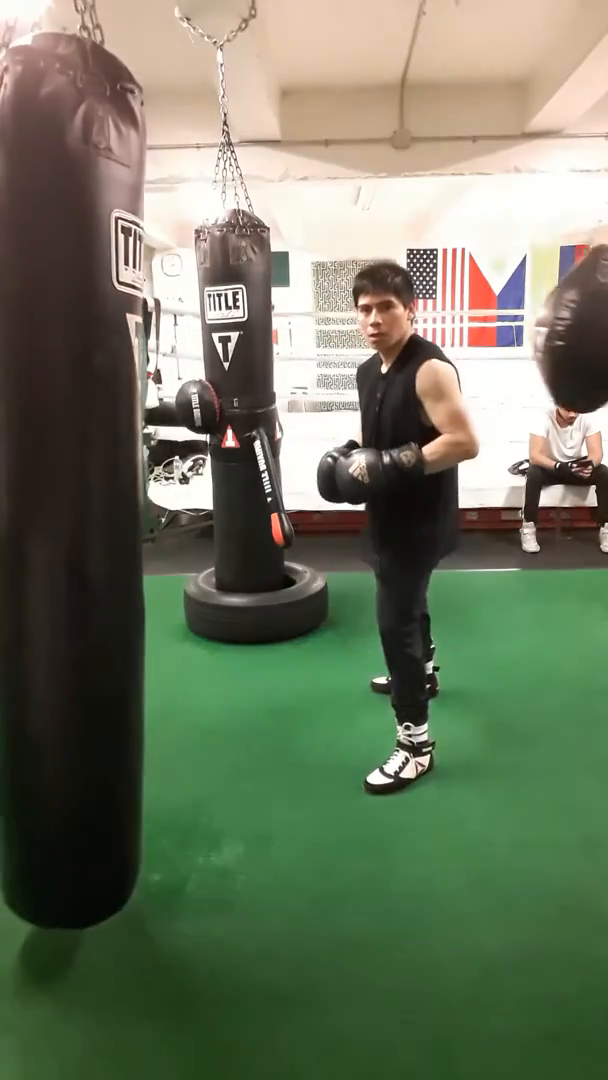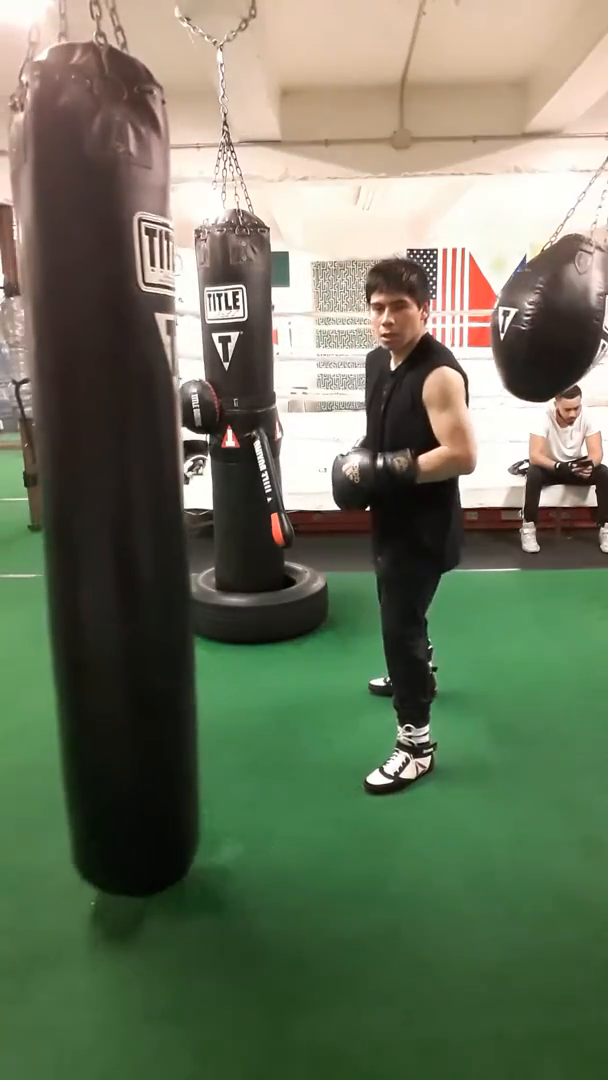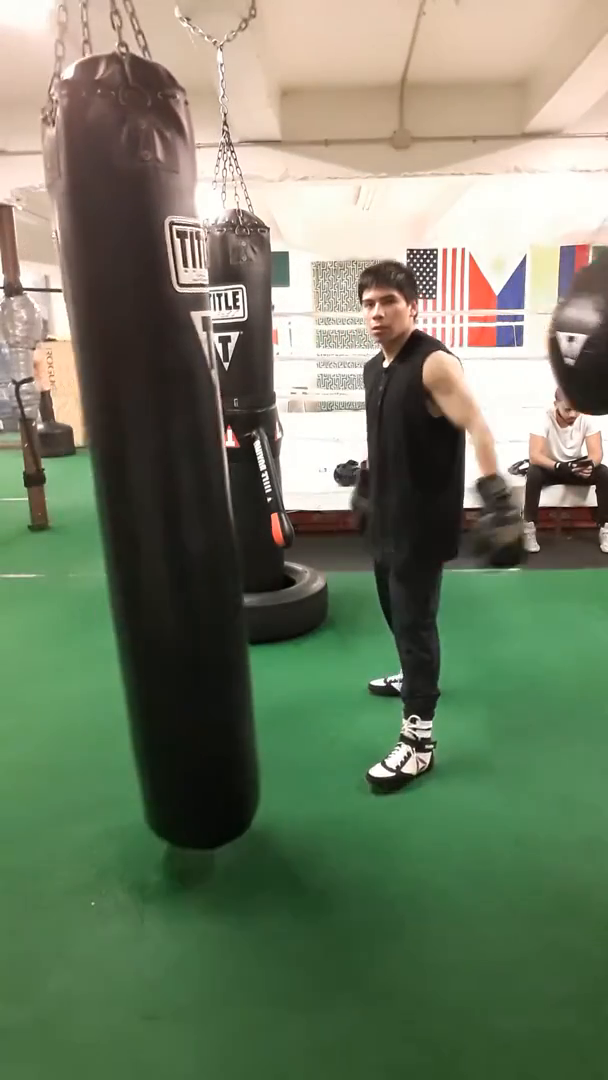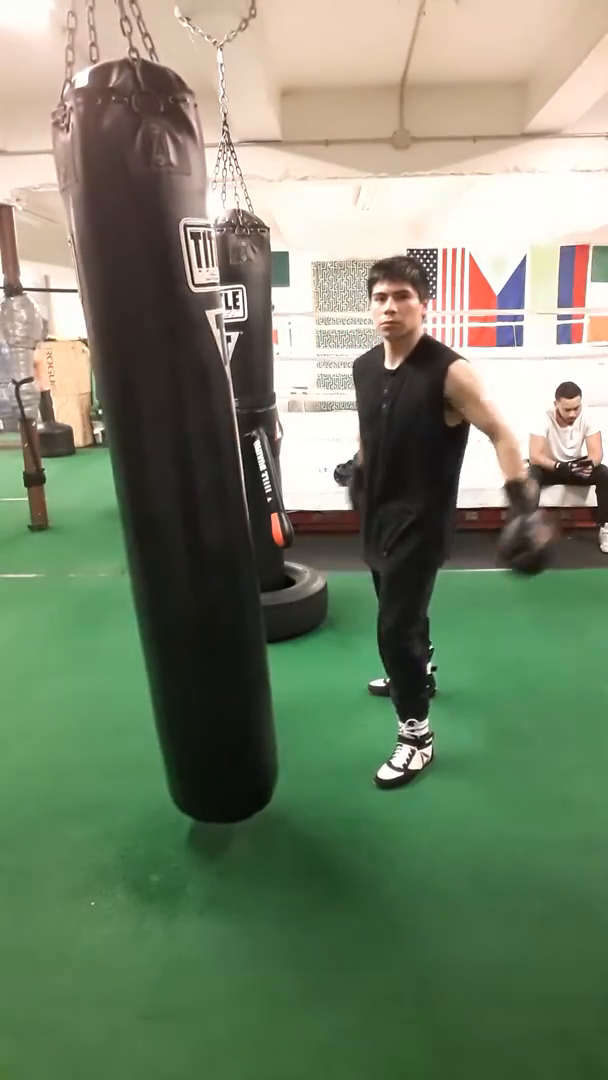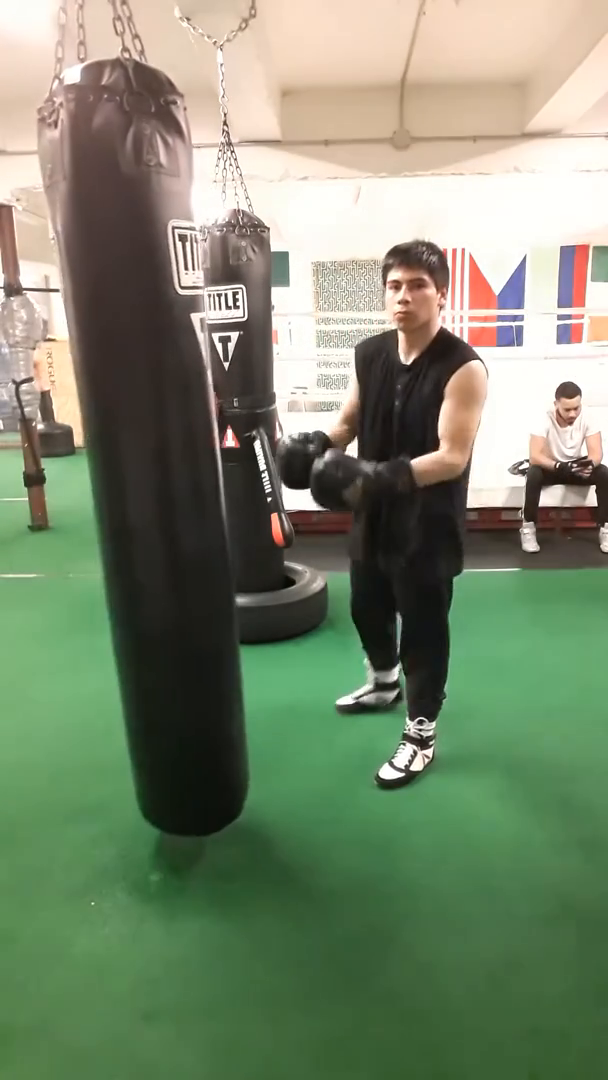
dt=0.4s
person 1, frame 1
left shoulder: (430, 368)
right shoulder: (368, 371)
left elbow: (464, 441)
left wrist: (392, 465)
right wrist: (349, 456)
left hip: (420, 517)
right hip: (390, 514)
left knee: (395, 619)
right knee: (406, 598)
left ankle: (416, 743)
right ankle: (421, 671)
person 1, frame 2
left shoulder: (439, 373)
right shoulder: (377, 361)
left elbow: (462, 456)
left wrist: (382, 469)
right wrist: (358, 461)
left hip: (423, 524)
right hip: (392, 519)
left knee: (400, 625)
right knee: (401, 611)
left ankle: (416, 745)
right ankle: (418, 676)
person 1, frame 3
left shoulder: (433, 362)
right shoulder: (374, 368)
left elbow: (478, 431)
left wrist: (500, 503)
right wrist: (370, 485)
left hip: (424, 519)
right hip: (391, 513)
left knee: (414, 618)
right knee: (394, 608)
left ankle: (418, 739)
right ankle: (415, 677)
person 1, frame 4
left shoulder: (449, 371)
right shoulder: (364, 367)
left elbow: (501, 434)
left wrist: (525, 507)
right wrist: (360, 482)
left hip: (421, 521)
right hip: (380, 515)
left knee: (394, 627)
right knee: (403, 613)
left ankle: (416, 735)
right ankle: (418, 673)
person 1, frame 5
left shoulder: (464, 369)
right shoulder: (368, 354)
left elbow: (452, 458)
right elbow: (348, 420)
left wrist: (378, 476)
right wrist: (316, 446)
left hip: (429, 527)
right hip: (373, 519)
left knee: (424, 630)
right knee: (367, 610)
left ankle: (420, 737)
right ankle: (384, 682)
